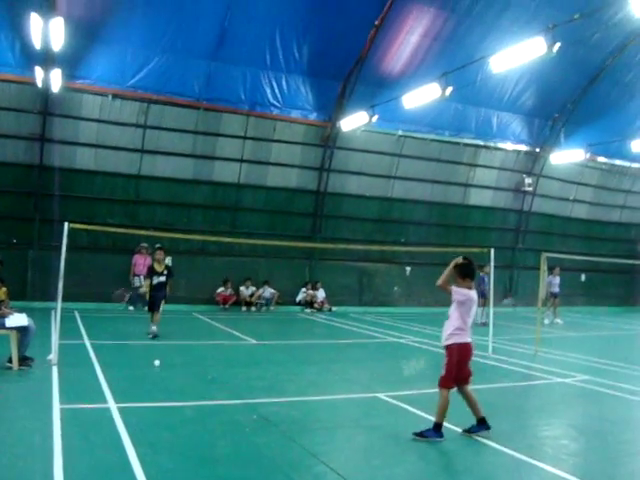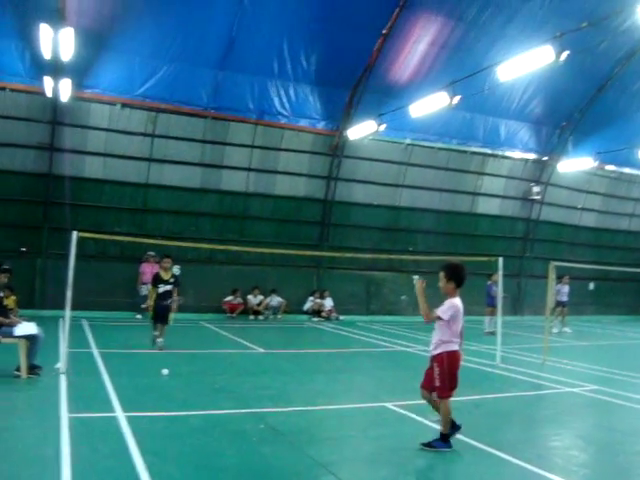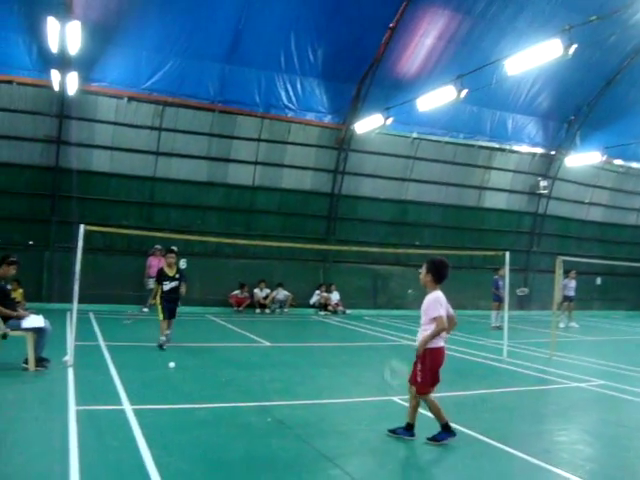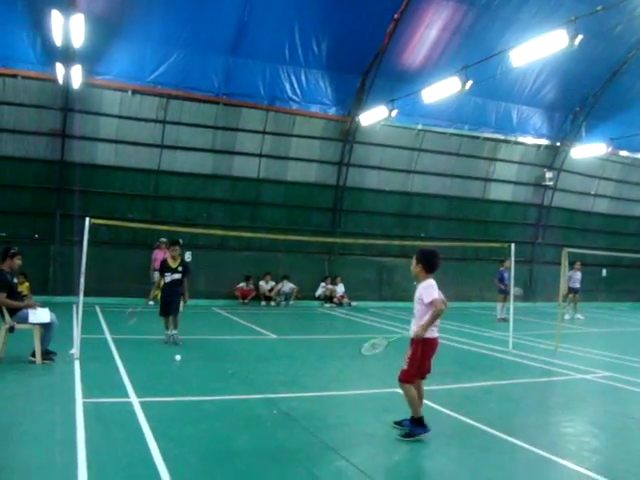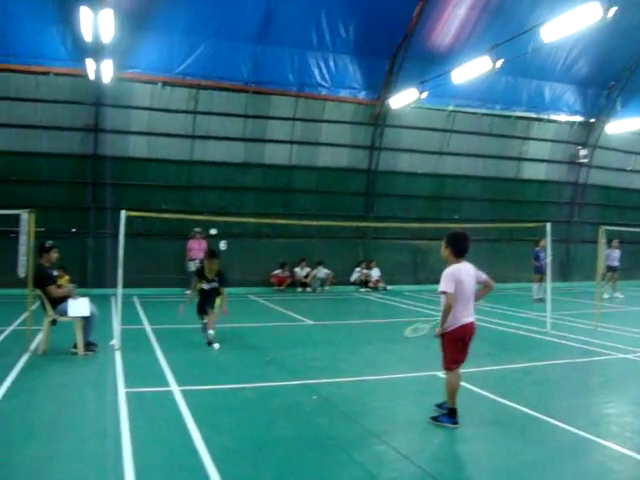
dt=0.3s
person 1, frame 1
left shoulder: (467, 295)
right shoulder: (467, 295)
left elbow: (440, 284)
left wrist: (451, 266)
left hip: (457, 346)
right hip: (458, 345)
left knee: (444, 387)
right knee: (462, 387)
left ankle: (437, 429)
right ankle: (481, 422)
person 1, frame 2
left shoulder: (451, 305)
right shoulder: (454, 303)
left elbow: (427, 317)
right elbow: (459, 333)
left wrist: (419, 293)
right wrist: (458, 352)
left hip: (445, 355)
right hip: (442, 354)
left knee: (442, 397)
right knee: (426, 392)
left ankle: (444, 439)
right ankle: (450, 424)
person 1, frame 3
left shoulder: (433, 298)
right shoulder: (438, 297)
left elbow: (442, 326)
right elbow: (453, 321)
left wrist: (425, 341)
right wrist: (442, 337)
left hip: (430, 351)
right hip: (430, 350)
left knee: (424, 393)
right knee: (415, 390)
left ankle: (446, 429)
right ankle: (409, 428)
person 1, frame 4
left shoulder: (426, 286)
right shoulder: (430, 285)
left elbow: (439, 308)
right elbow: (444, 304)
left wrist: (424, 328)
left hip: (423, 340)
right hip: (425, 339)
left knee: (405, 381)
right knee: (416, 381)
left ankle: (419, 423)
right ankle: (415, 419)
person 1, frame 5
left shoulder: (449, 273)
right shoulder: (470, 268)
left elbow: (449, 303)
right elbow: (490, 285)
left wrist: (440, 326)
left hip: (453, 327)
right hip: (469, 324)
left knee: (451, 370)
right knee: (455, 367)
left ankle: (451, 415)
right ankle: (450, 403)
